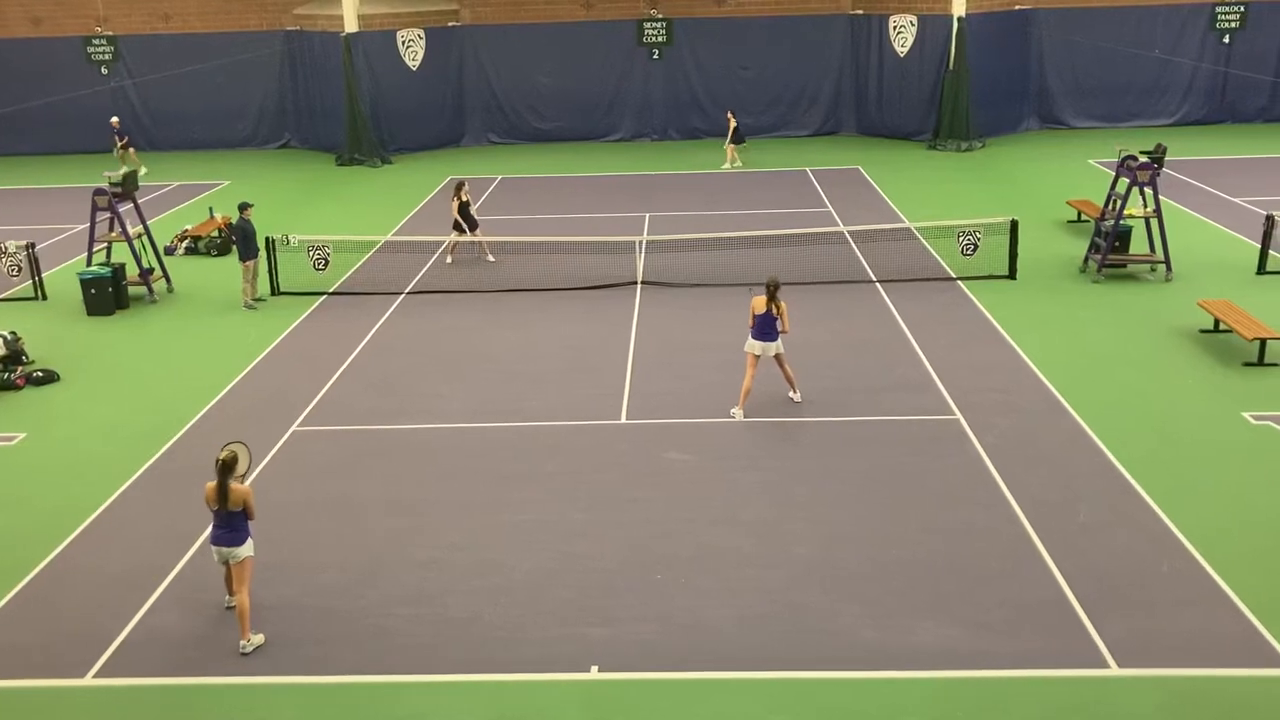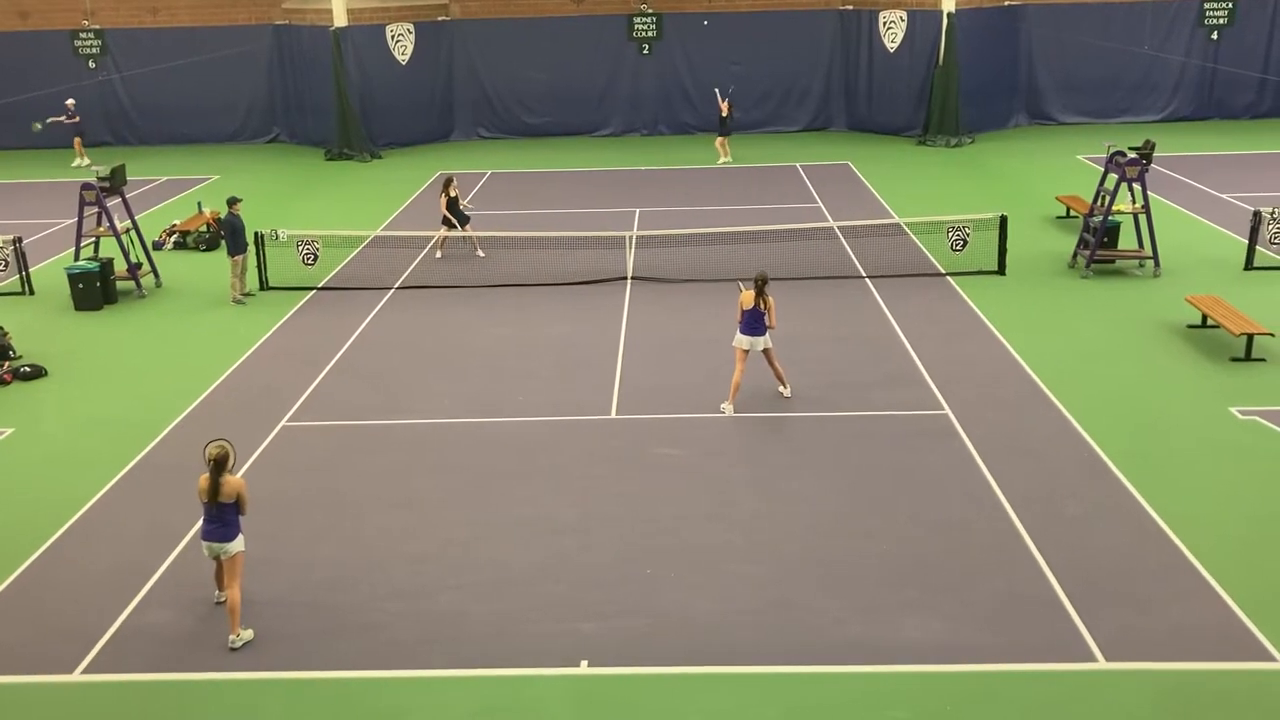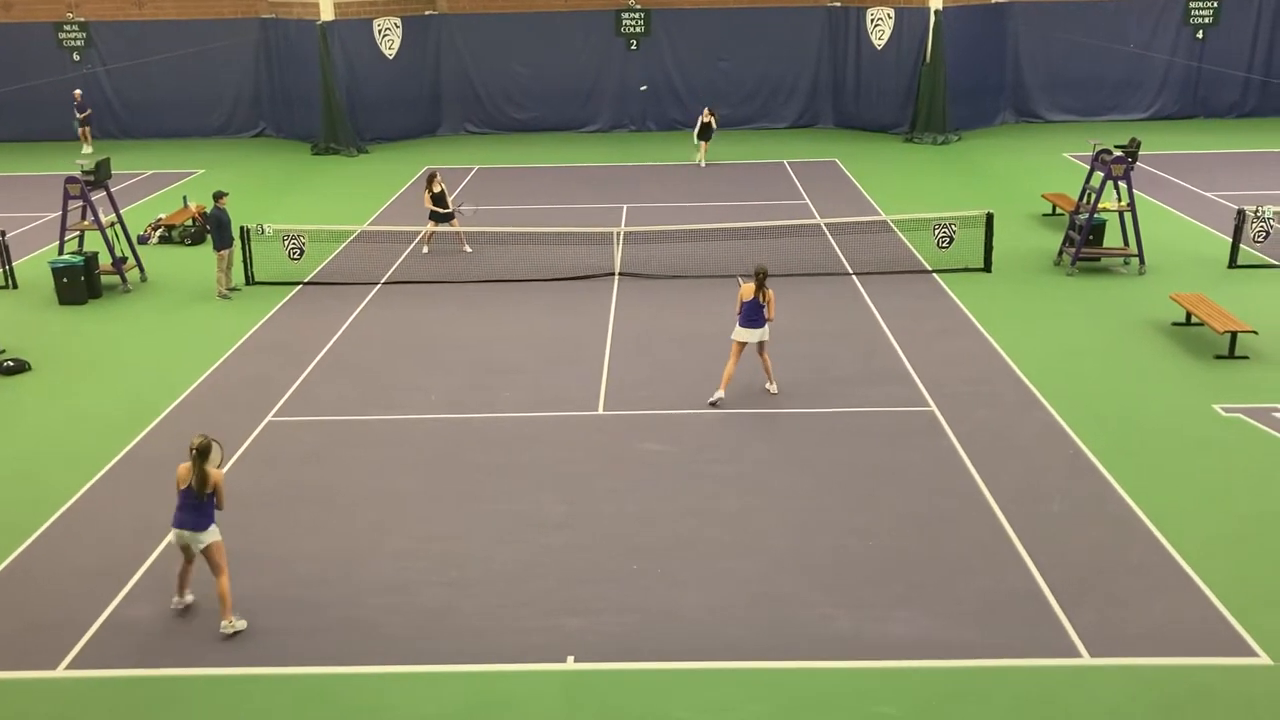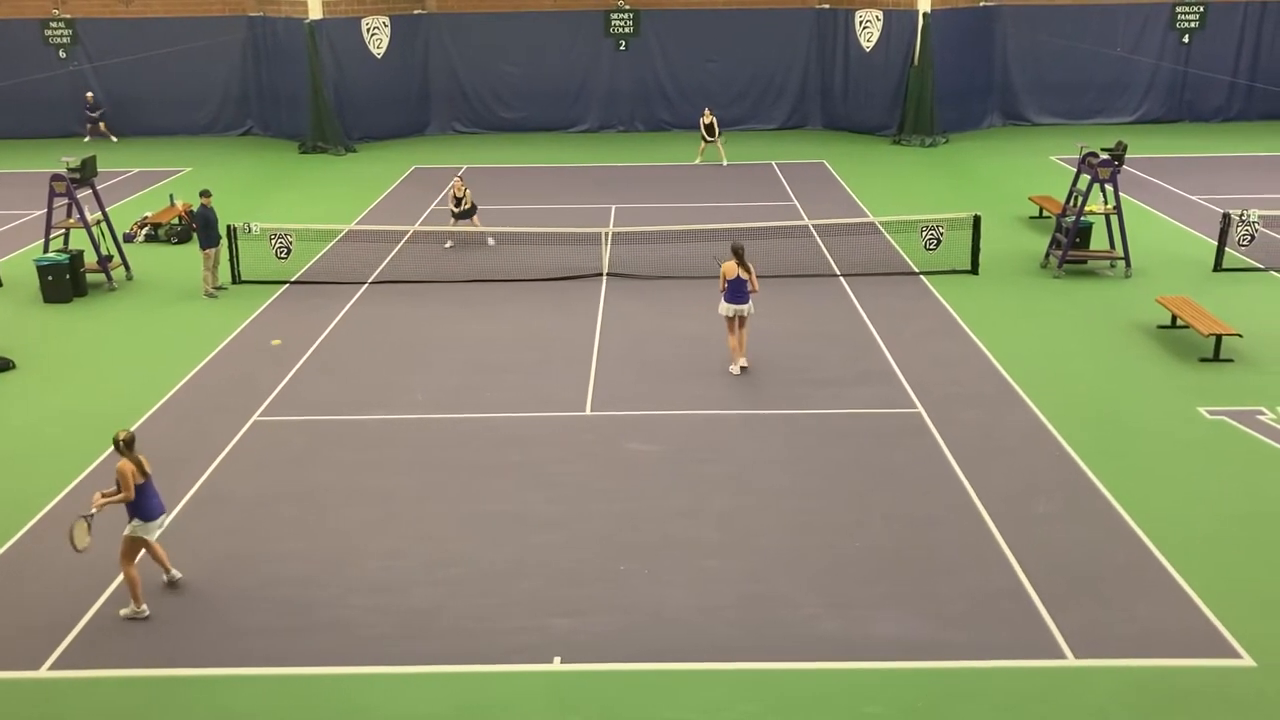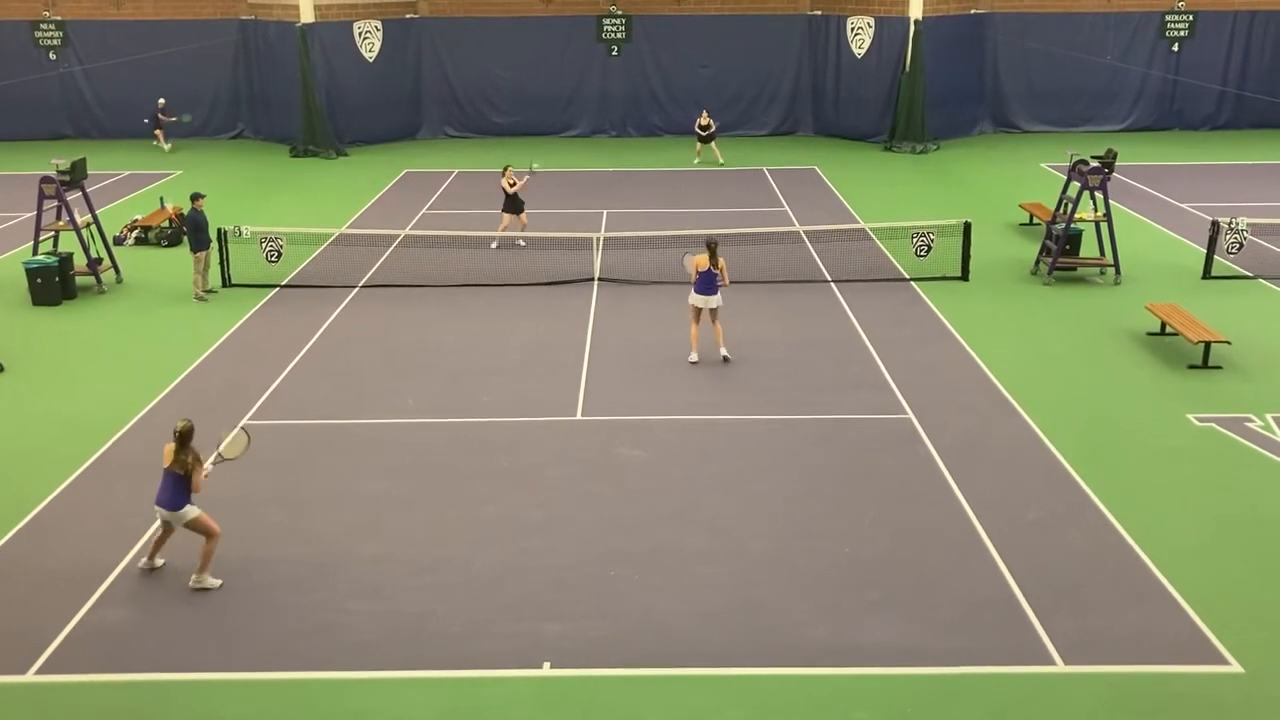
dt=1s
person 1, frame 1
left shoulder: (209, 489)
right shoulder: (243, 491)
right elbow: (251, 516)
left hip: (217, 543)
right hip: (239, 543)
left knee: (229, 568)
right knee: (242, 591)
left ankle: (230, 598)
right ankle: (246, 640)
person 1, frame 2
left shoulder: (202, 481)
right shoulder: (237, 483)
right elbow: (243, 511)
left hip: (208, 538)
right hip: (230, 538)
left knee: (220, 562)
right knee: (233, 586)
left ankle: (220, 593)
right ankle: (235, 635)
person 1, frame 3
left shoulder: (182, 469)
right shoulder: (216, 475)
left elbow: (181, 496)
right elbow: (220, 506)
left hip: (179, 527)
right hip: (203, 530)
left knee: (188, 560)
right knee: (221, 573)
left ankle: (180, 598)
right ankle: (227, 621)
person 1, frame 4
left shoulder: (123, 466)
right shoulder: (141, 460)
left elbow: (129, 496)
left wrist: (104, 502)
right wrist: (103, 494)
left hip: (144, 519)
right hip: (159, 512)
left knee: (126, 562)
right knee: (146, 540)
left ankle: (139, 607)
right ankle: (170, 572)
person 1, frame 5
left shoulder: (168, 448)
right shoulder: (193, 458)
right elbow: (196, 488)
right wrist: (202, 475)
left hip: (161, 505)
right hip: (178, 509)
left knee: (168, 528)
right knee: (214, 533)
left ankle: (149, 561)
right ankle: (200, 577)
